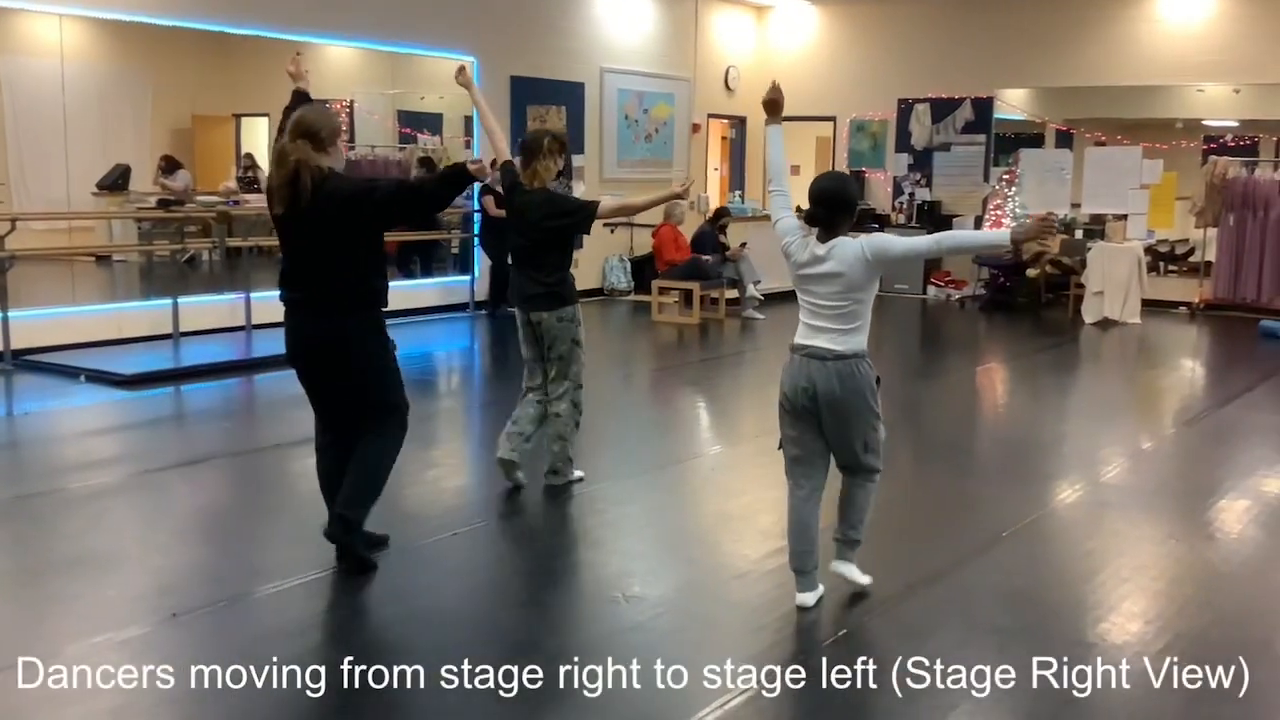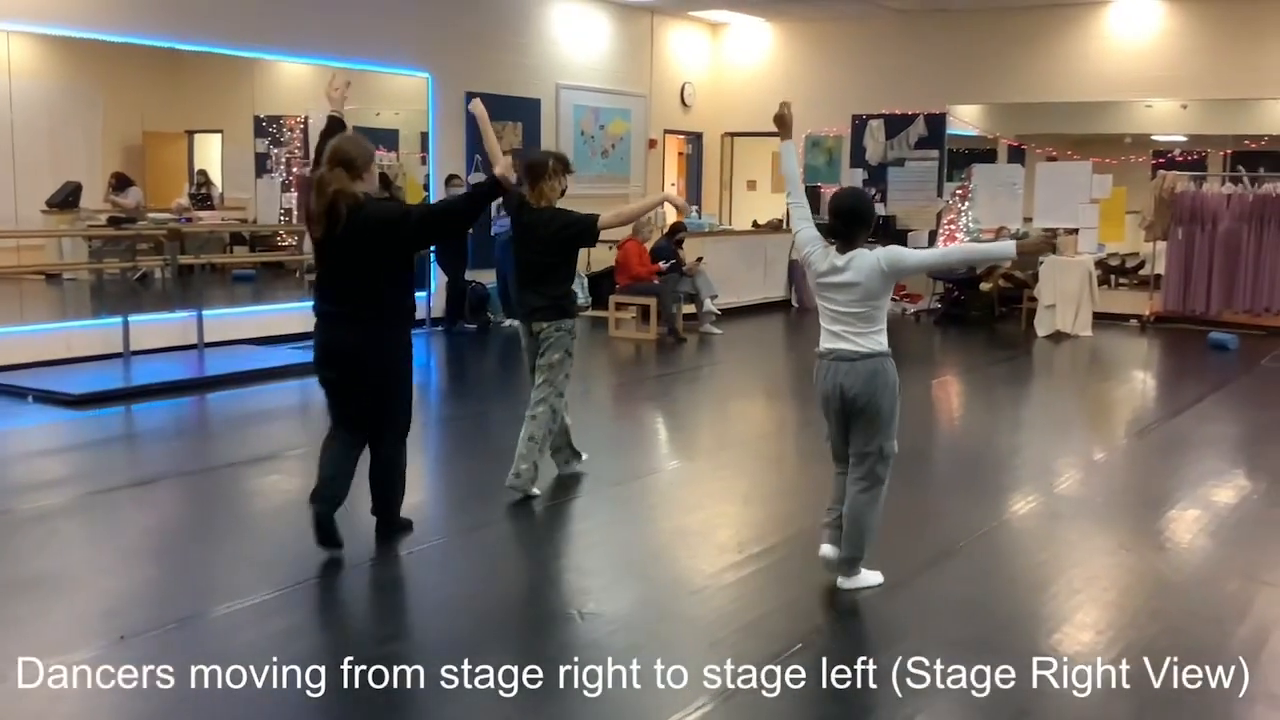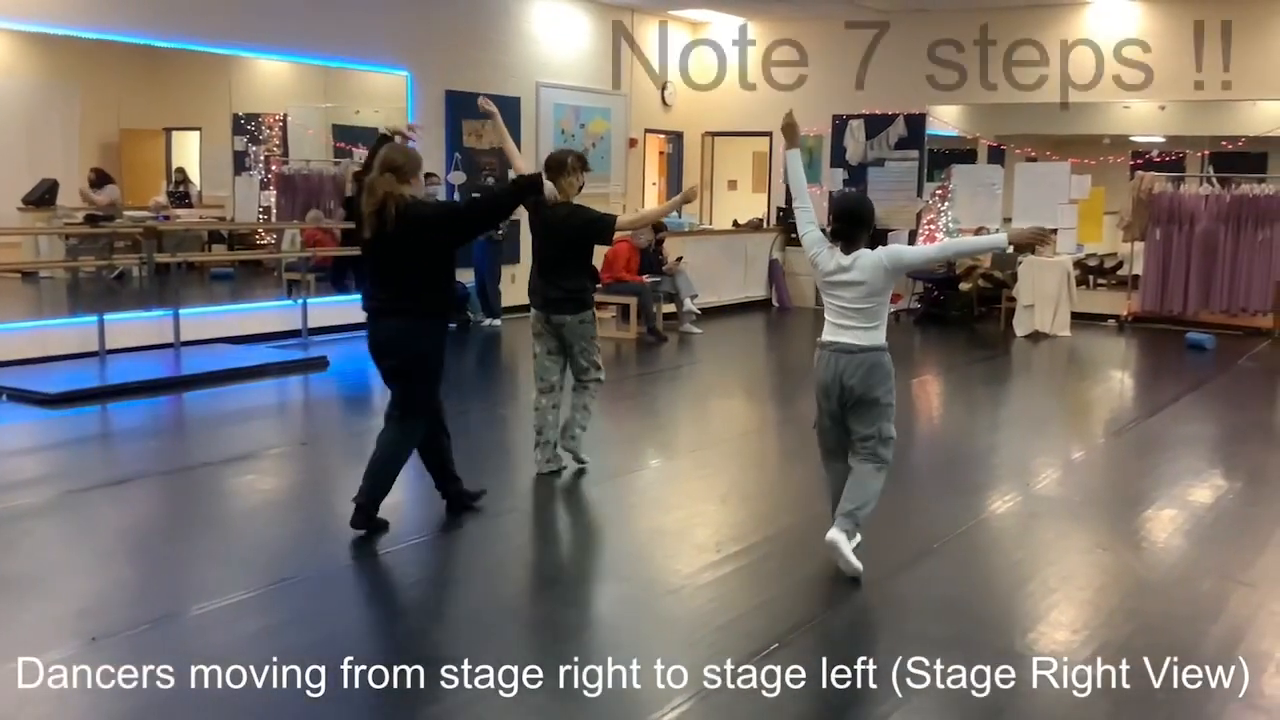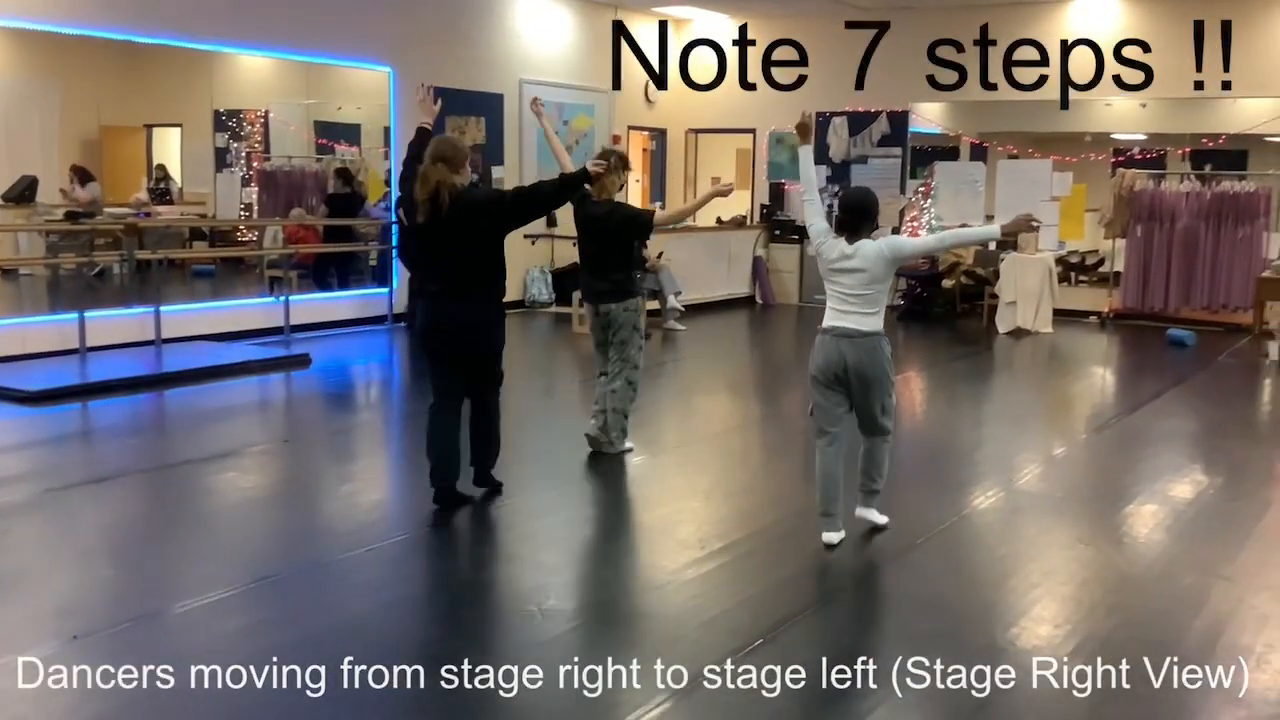
dt=0.7s
person 1, frame 1
left shoulder: (795, 246)
right shoulder: (867, 251)
left elbow: (777, 189)
right elbow: (942, 243)
left wrist: (774, 122)
right wrist: (1014, 236)
left hip: (799, 370)
right hip: (847, 373)
left knee: (803, 480)
right knee: (861, 470)
left ankle: (805, 583)
right ankle: (846, 556)
person 1, frame 2
left shoulder: (814, 256)
right shoulder: (883, 262)
left elbow: (796, 201)
right elbow: (950, 255)
left wrist: (786, 139)
right wrist: (1017, 249)
left hip: (829, 370)
right hip: (872, 372)
left knee: (844, 463)
right knee: (868, 472)
left ankle: (831, 538)
right ankle: (851, 569)
person 1, frame 3
left shoulder: (820, 257)
right shoulder: (886, 260)
left elbow: (801, 206)
right elbow: (950, 249)
left wrist: (792, 147)
right wrist: (1010, 239)
left hip: (828, 361)
right hip: (869, 365)
left knee: (835, 453)
right knee: (871, 455)
left ankle: (845, 529)
right ankle: (844, 528)
person 1, frame 4
left shoulder: (825, 246)
right shoulder: (887, 250)
left elbow: (810, 197)
right elbow: (945, 239)
left wrist: (806, 142)
right wrist: (1002, 230)
left hip: (828, 346)
right hip: (868, 348)
left knee: (829, 435)
right knee: (877, 429)
left ankle: (831, 524)
right ankle: (868, 503)
person 2, frame 1
left shoulder: (283, 189)
right shoulder: (351, 194)
left elbow: (286, 138)
right elbow: (415, 197)
left wrist: (299, 92)
right wrist: (465, 172)
left hip: (304, 327)
right hip: (352, 327)
left knee: (334, 427)
right knee: (387, 419)
left ankle: (347, 527)
right ankle: (346, 522)
person 2, frame 2
left shoulder: (321, 211)
right shoulder: (387, 219)
left elbow: (324, 158)
right elbow: (450, 214)
left wrist: (334, 115)
right wrist: (494, 184)
left hip: (332, 338)
right hip: (382, 340)
left knee: (346, 426)
right knee: (389, 429)
left ankle: (325, 504)
right ankle: (387, 518)
person 2, frame 3
left shoulder: (374, 215)
right shoulder: (429, 216)
left elbow: (375, 174)
right elbow: (484, 208)
left wrist: (391, 139)
right wrist: (534, 183)
left hip: (383, 328)
right hip: (419, 330)
left knee: (426, 410)
right knee: (405, 420)
left ankle: (453, 491)
right ankle: (366, 508)
person 2, frame 4
left shoulder: (416, 202)
right shoulder: (482, 204)
left elbow: (411, 167)
right elbow: (535, 197)
left wrist: (424, 125)
right wrist: (581, 176)
left hip: (434, 314)
right hip: (479, 314)
left knee: (445, 397)
right knee: (483, 392)
left ankle: (444, 485)
right ankle: (484, 468)
person 3, frame 1
left shoulder: (512, 189)
right shoulder: (557, 205)
left elbow: (495, 136)
right elbow: (620, 209)
left wrist: (471, 89)
right wrist: (668, 195)
left hip: (524, 304)
right hip: (557, 307)
left knee: (537, 383)
right knee: (565, 386)
left ankle: (512, 447)
right ankle: (559, 468)
person 3, frame 2
left shoulder: (519, 210)
right shoulder: (563, 223)
left elbow: (498, 160)
right elbow: (618, 217)
left wrist: (482, 117)
right wrist: (663, 198)
left hip: (530, 316)
right hip: (557, 317)
left knee: (549, 387)
right knee: (546, 395)
left ankle: (566, 456)
right ankle: (522, 474)
person 3, frame 3
left shoulder: (537, 207)
right shoulder: (582, 218)
left elbow: (516, 162)
right elbow: (635, 221)
left wrist: (496, 118)
right wrist: (678, 202)
left hip: (542, 310)
right hip: (576, 311)
left knee: (546, 383)
right knee: (589, 375)
left ankle: (546, 456)
right ankle: (573, 436)
person 3, frame 4
left shoulder: (582, 204)
right shoulder: (623, 215)
left elbow: (564, 161)
right elbow: (671, 217)
left wrist: (543, 119)
right wrist: (710, 195)
left hip: (593, 301)
right hip: (623, 301)
left knee: (606, 368)
right knee: (623, 371)
left ankle: (597, 428)
right ankle: (614, 439)
